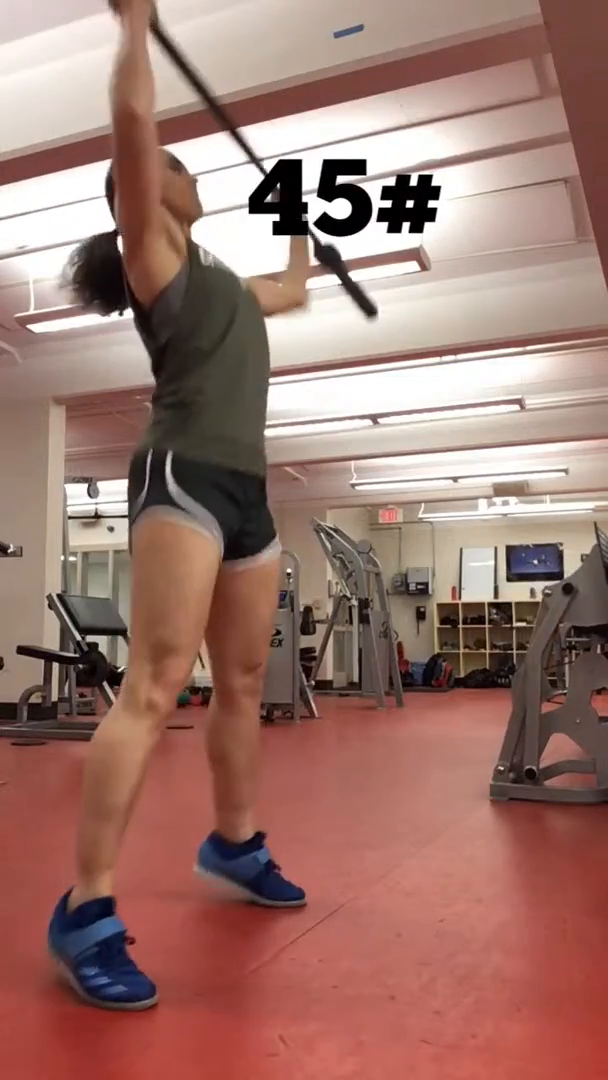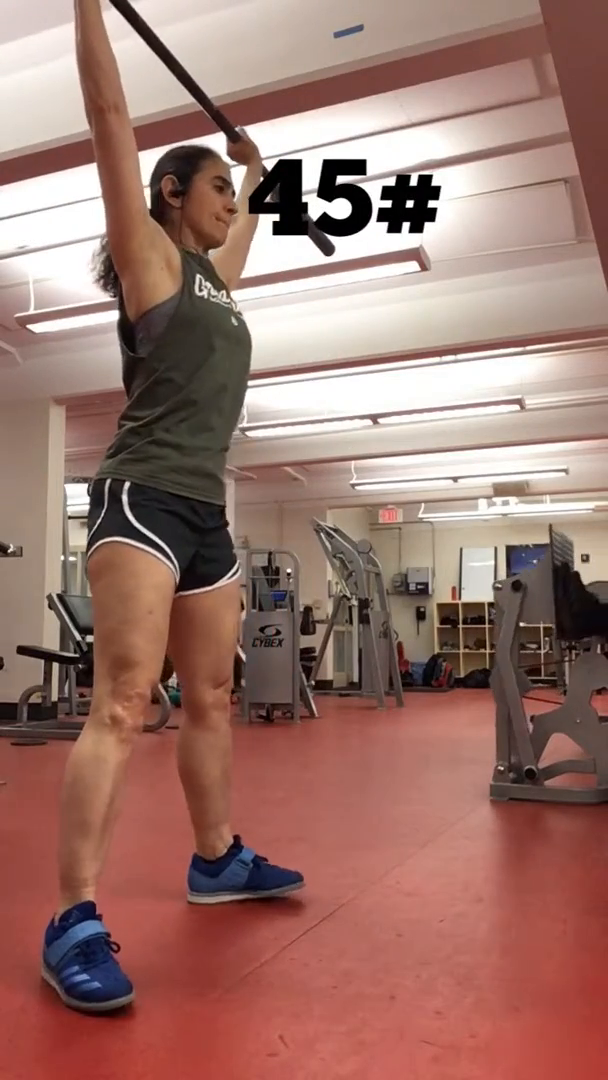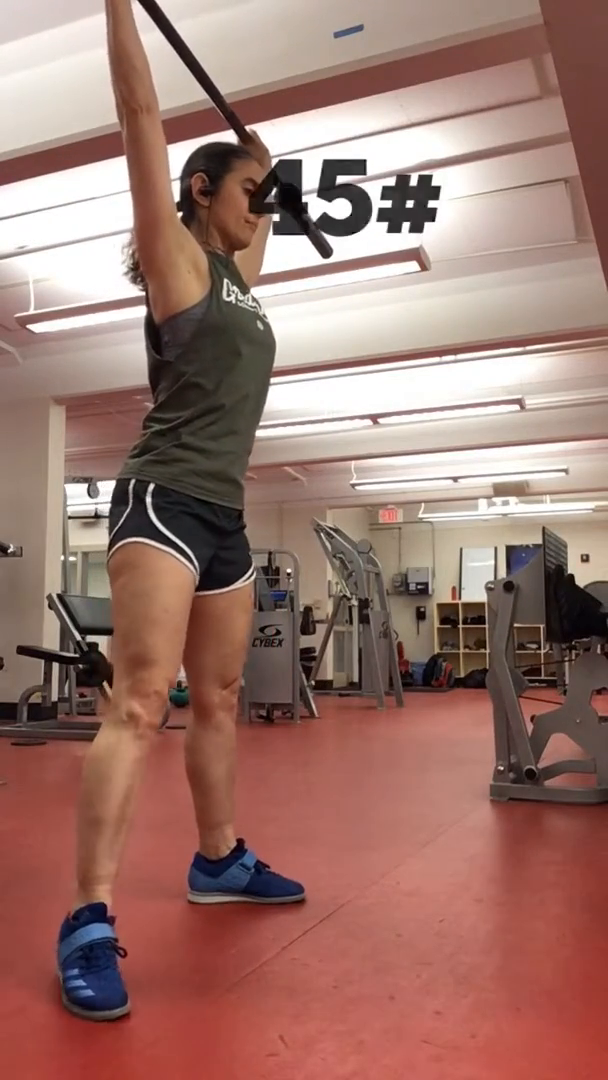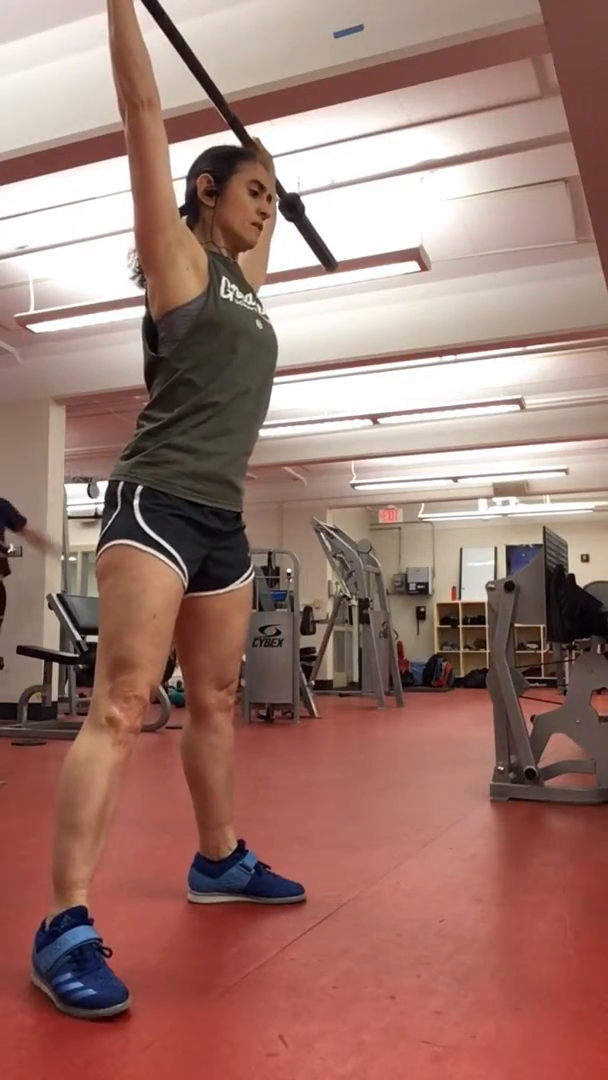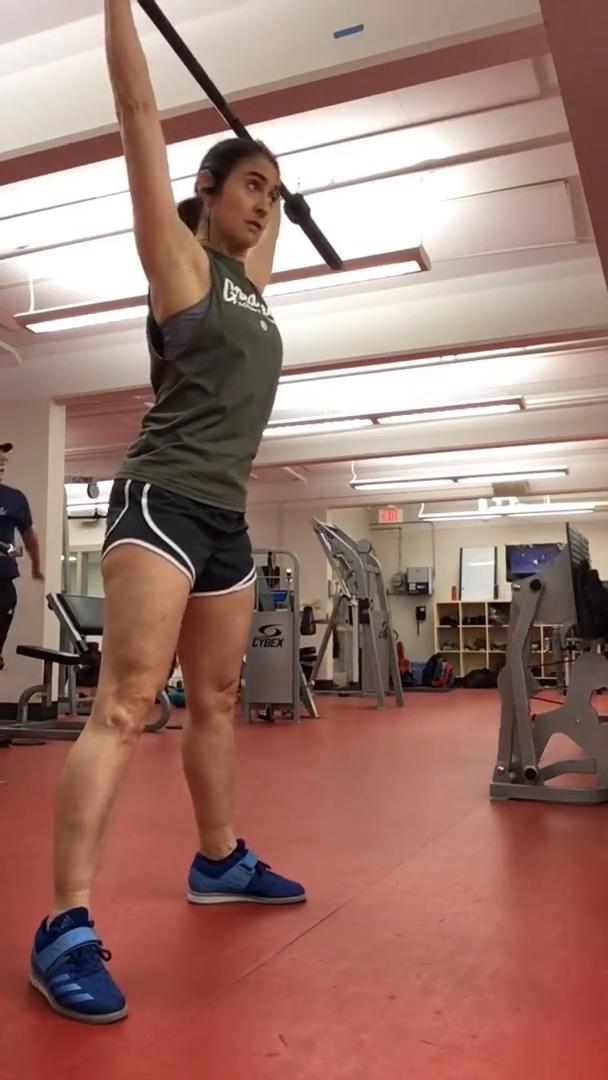
dt=1s
person 1, frame 1
left shoulder: (217, 280)
right shoulder: (151, 247)
left elbow: (293, 295)
right elbow: (132, 120)
left wrist: (300, 234)
left hip: (243, 487)
right hip: (181, 476)
left knee: (242, 684)
right knee: (154, 687)
left ankle: (235, 844)
right ankle: (85, 912)
person 1, frame 2
left shoulder: (213, 278)
right shoulder: (147, 254)
left elbow: (246, 226)
right elbow: (108, 118)
left wrist: (256, 170)
left hip: (204, 515)
right hip: (142, 503)
left knee: (210, 702)
right knee: (121, 709)
left ankle: (217, 858)
right ankle: (73, 925)
person 1, frame 3
left shoulder: (237, 275)
right shoulder: (177, 257)
left elbow: (261, 206)
right elbow: (141, 117)
left wrist: (261, 159)
left hip: (222, 516)
right hip: (164, 503)
left knee: (217, 702)
right knee: (140, 702)
left ankle: (218, 859)
right ankle: (89, 920)
person 1, frame 4
left shoulder: (243, 279)
right shoulder: (178, 257)
left elbow: (263, 225)
right elbow: (142, 113)
left hip: (221, 518)
right hip: (158, 504)
left knee: (214, 705)
right knee: (120, 708)
left ankle: (219, 861)
right ankle: (65, 929)
person 1, frame 5
left shoulder: (249, 279)
right shoulder: (181, 256)
left elbow: (270, 224)
right elbow: (139, 117)
left hip: (226, 517)
right hip: (164, 502)
left knee: (216, 703)
right knee: (125, 705)
left ankle: (220, 859)
right ankle: (65, 929)
